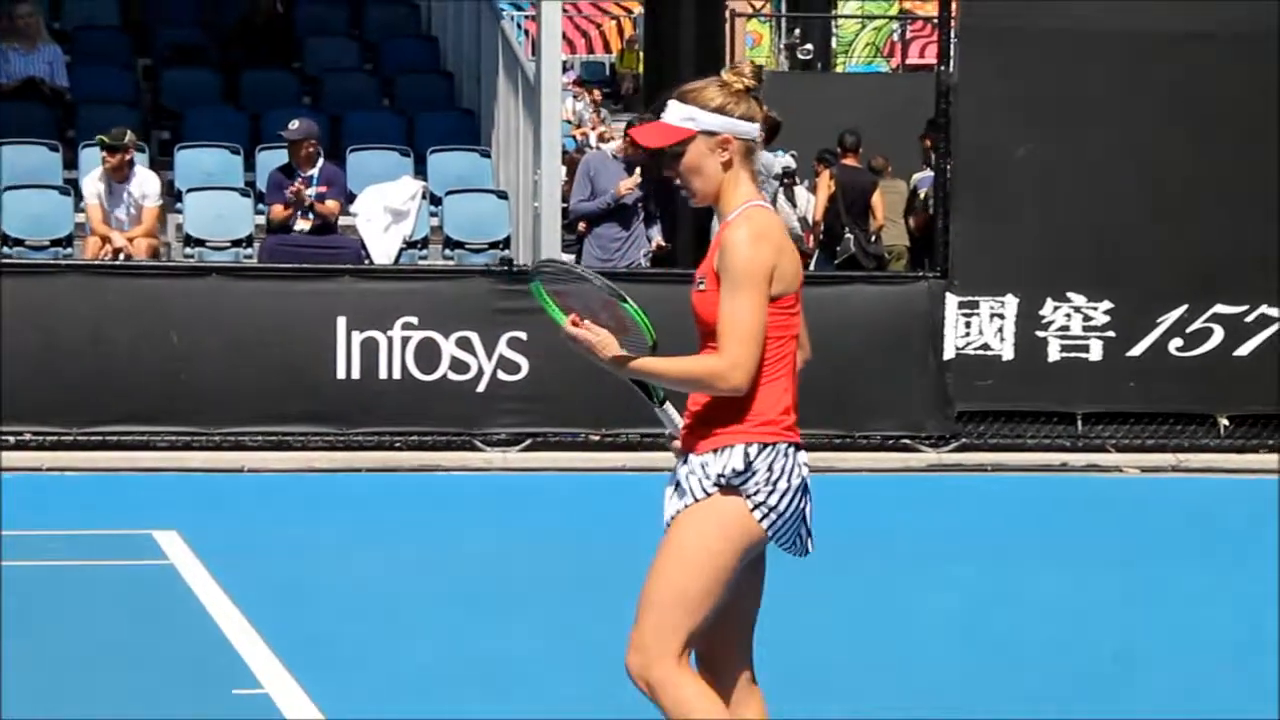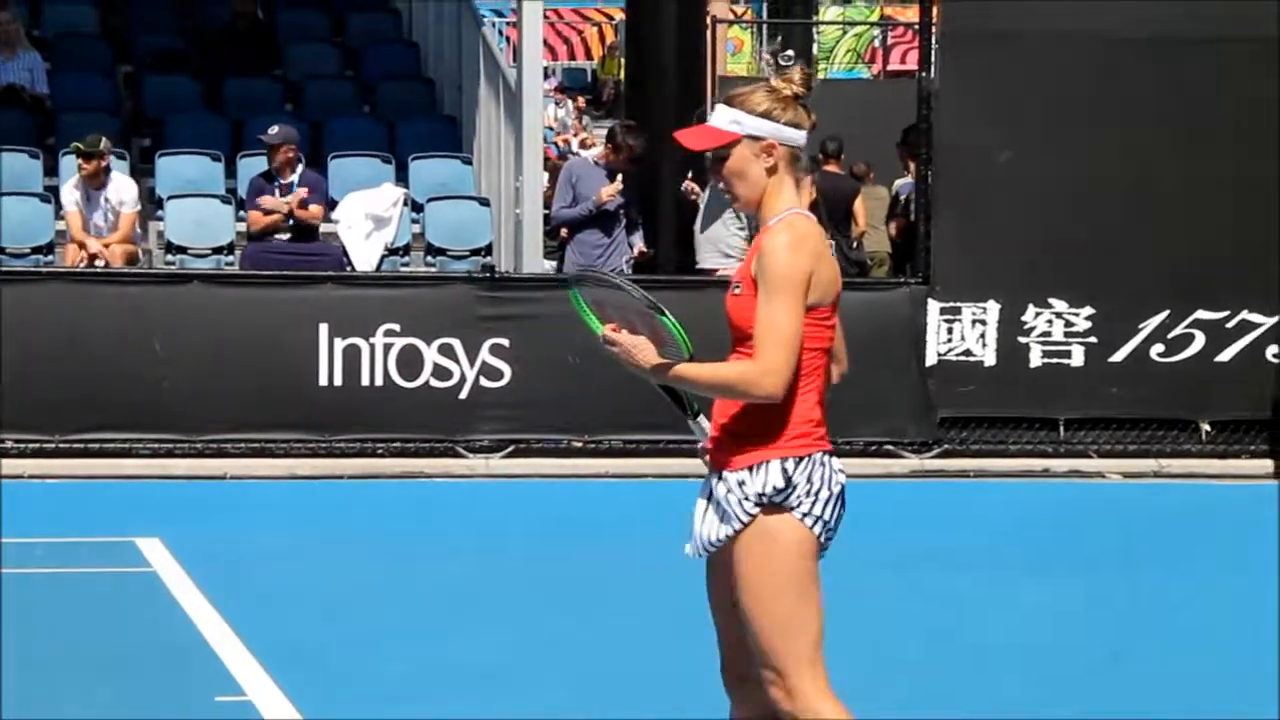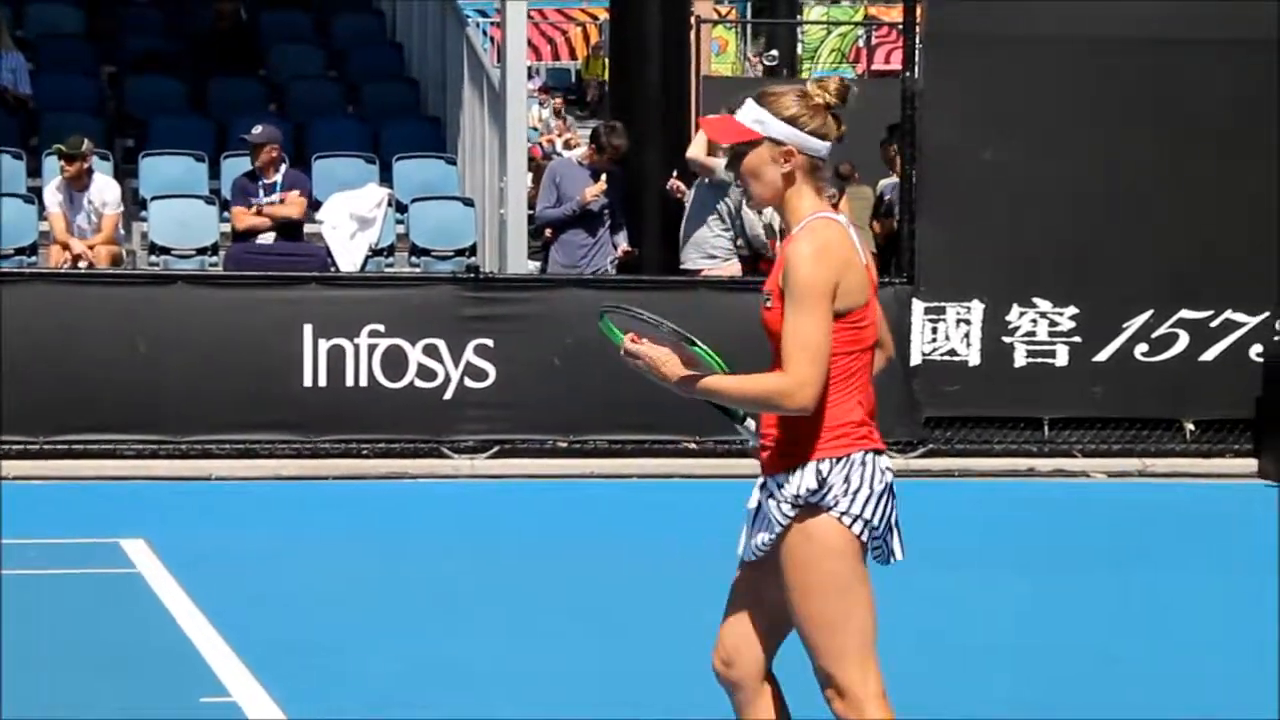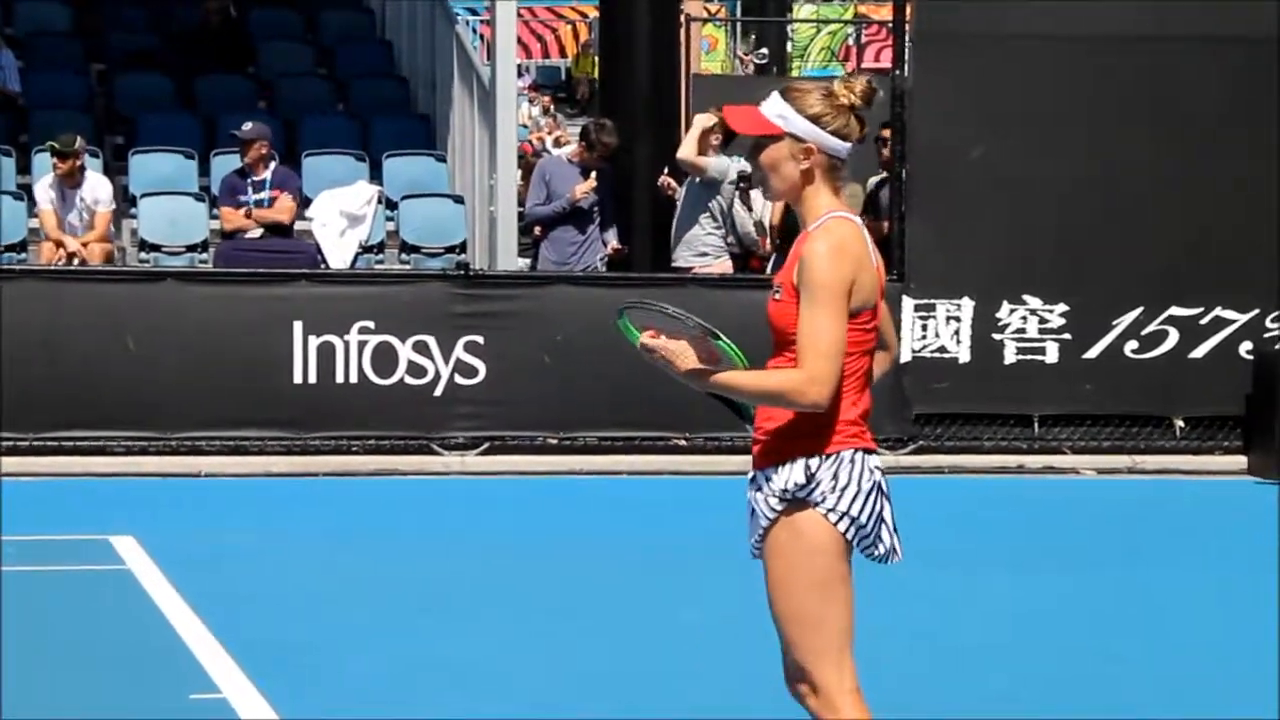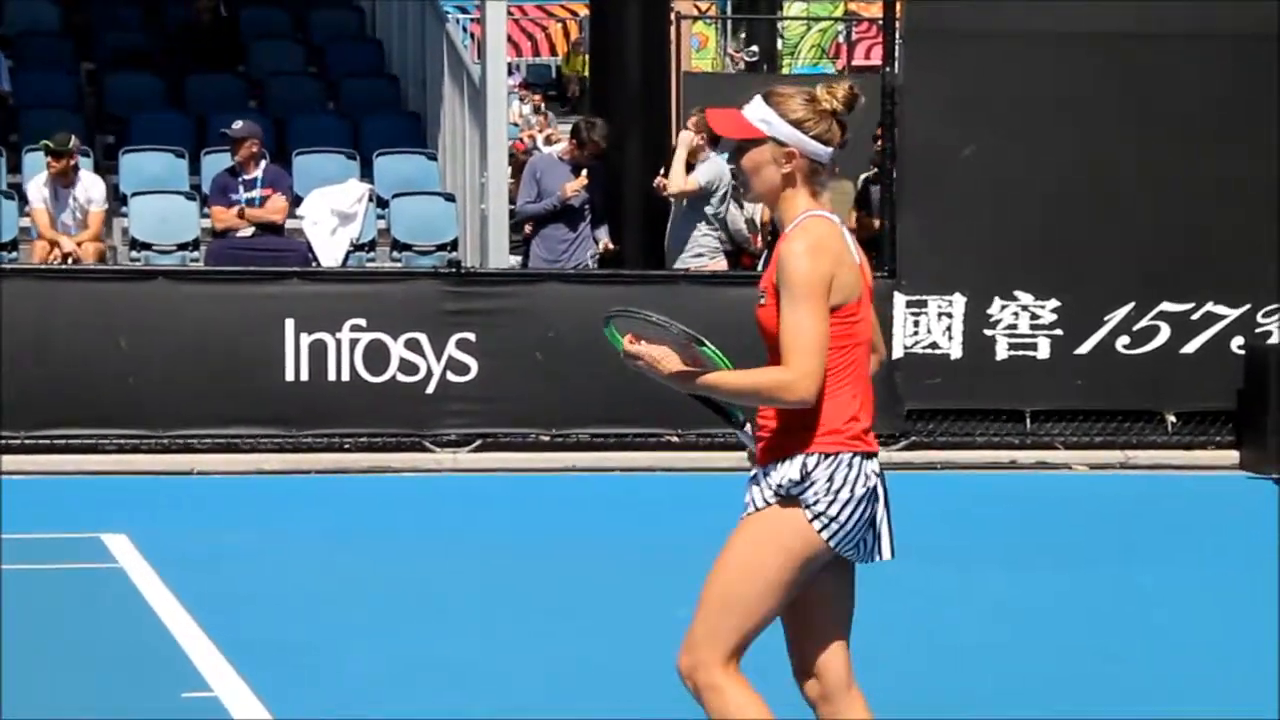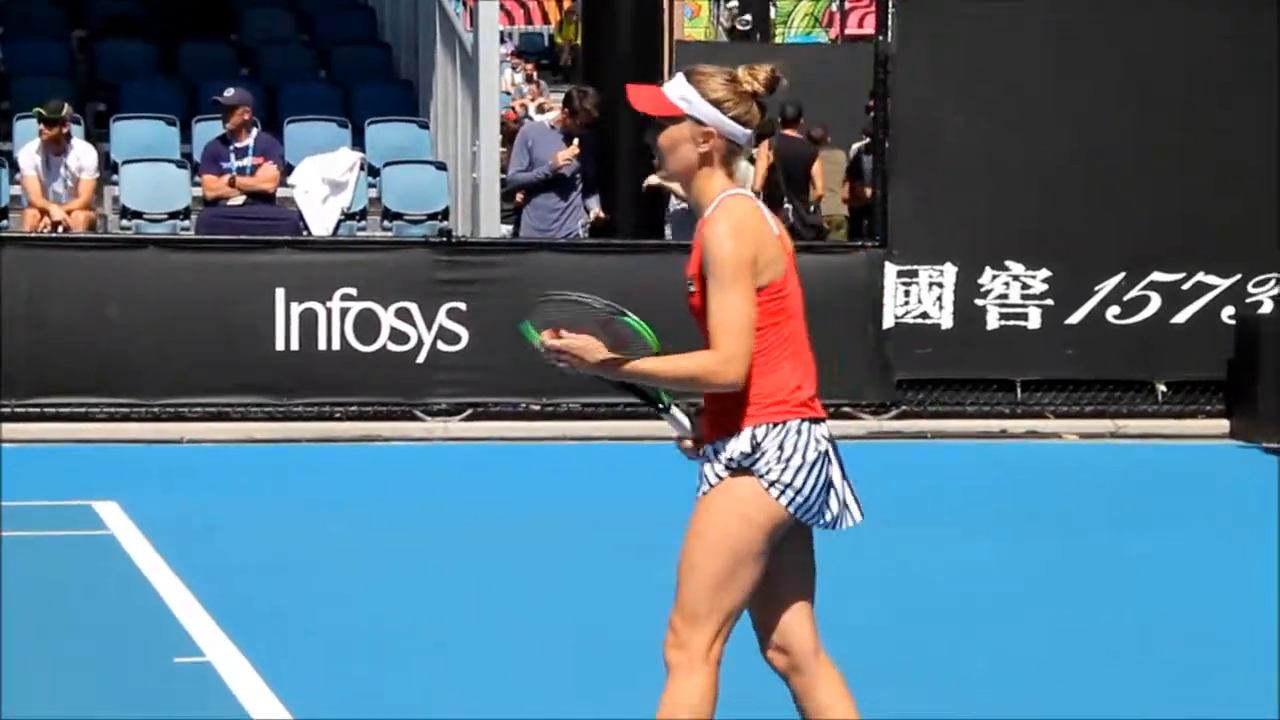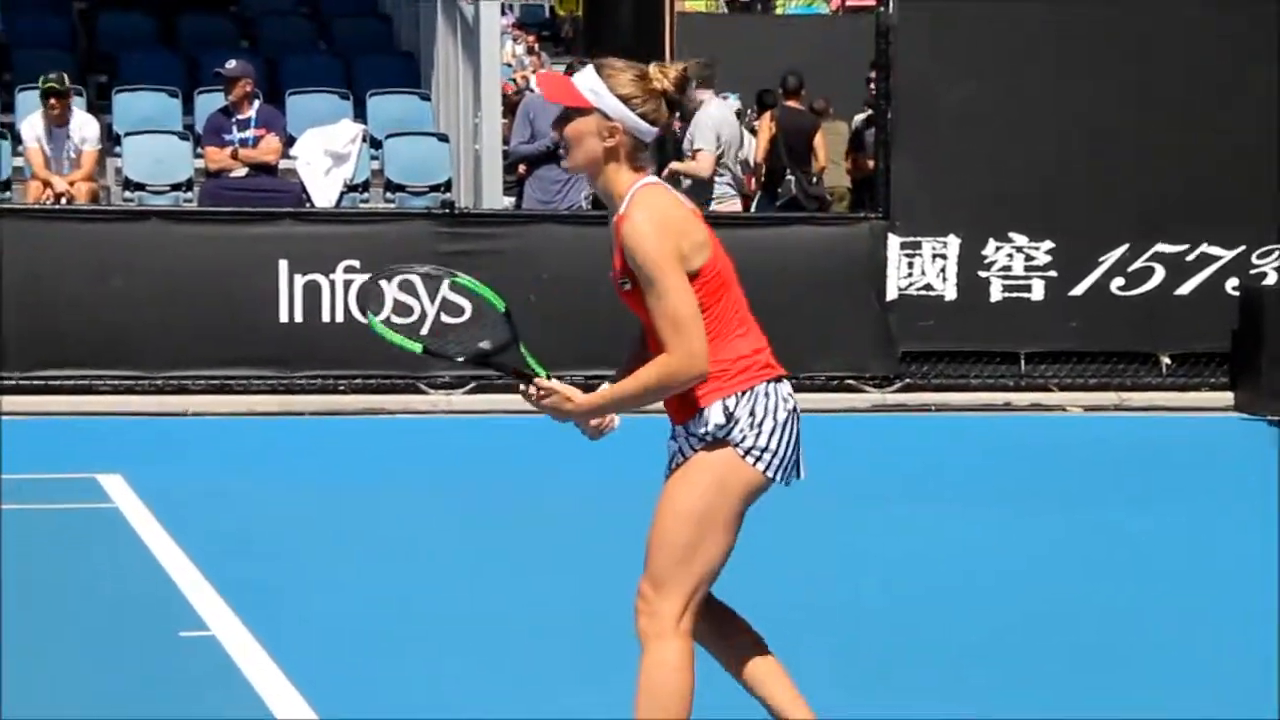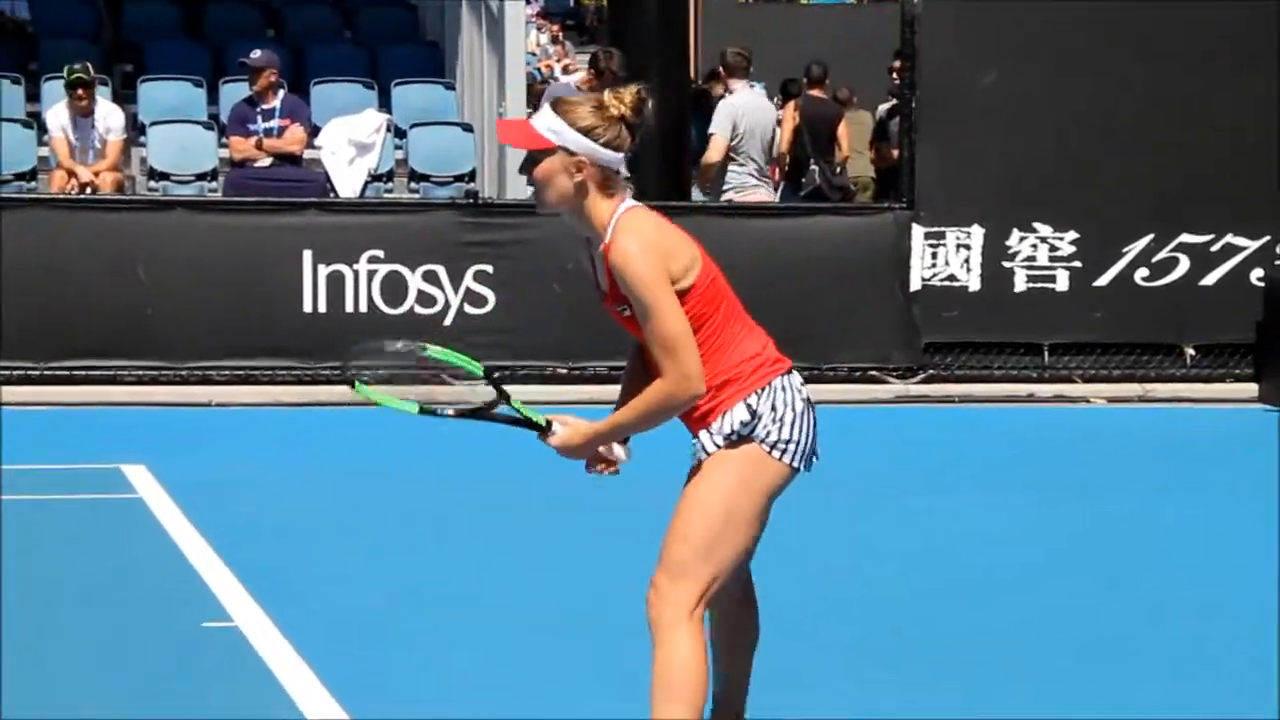
dt=0.3s
person 1, frame 1
left shoulder: (746, 233)
right shoulder: (754, 230)
left elbow: (732, 370)
right elbow: (796, 350)
left wrist: (620, 359)
left hip: (739, 467)
right hip: (734, 465)
left knee: (654, 659)
person 1, frame 2
left shoulder: (787, 240)
right shoulder: (790, 238)
left elbow: (768, 377)
right elbow: (834, 364)
left wrist: (658, 366)
left hip: (774, 481)
right hip: (751, 479)
person 1, frame 3
left shoulder: (810, 249)
right shoulder: (828, 239)
left elbow: (799, 389)
right elbow: (879, 348)
left wrist: (685, 379)
left hip: (819, 481)
right hip: (804, 480)
right knee: (737, 660)
person 1, frame 4
left shoulder: (825, 246)
right shoulder: (841, 236)
left elbow: (812, 386)
right elbow: (884, 349)
left wrist: (699, 372)
left hip: (813, 478)
right hip: (814, 473)
person 1, frame 5
left shoulder: (804, 245)
right shoulder: (827, 237)
left elbow: (798, 383)
right elbow: (870, 354)
left wrist: (684, 375)
left hip: (811, 474)
right hip: (827, 473)
left knee: (704, 663)
person 1, frame 6
left shoulder: (727, 228)
right shoulder: (736, 216)
left elbow: (726, 366)
left wrist: (612, 365)
right wrist: (709, 423)
left hip: (761, 449)
right hip: (774, 445)
left knee: (688, 648)
right knee: (792, 646)
person 1, frame 7
left shoulder: (645, 221)
right shoulder: (639, 207)
left elbow: (688, 363)
left wrist: (587, 403)
right wrist: (609, 396)
left hip: (734, 416)
right hip: (731, 415)
left knee: (659, 614)
right knee: (686, 606)
person 1, frame 8
left shoulder: (631, 246)
right shoulder: (607, 240)
left elbow: (684, 382)
left wrist: (592, 435)
right wrist: (612, 431)
left hip: (755, 416)
right hip: (740, 416)
left knee: (674, 601)
right knee: (722, 582)
